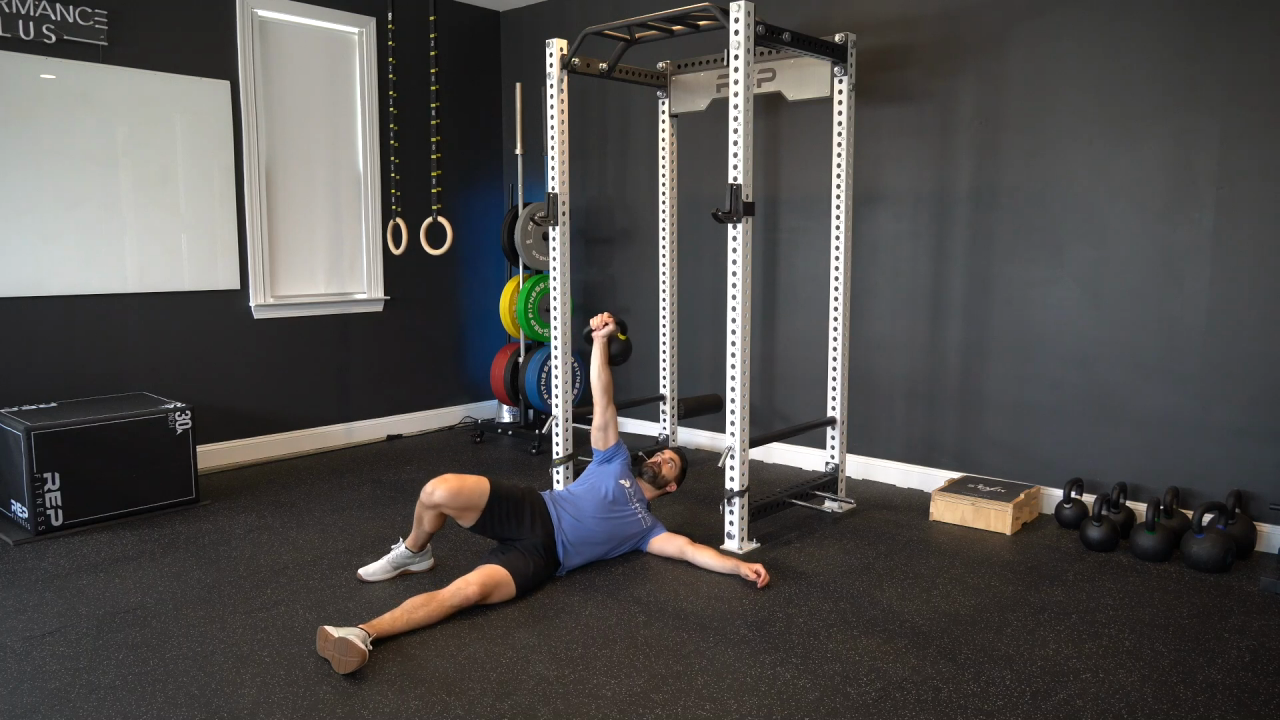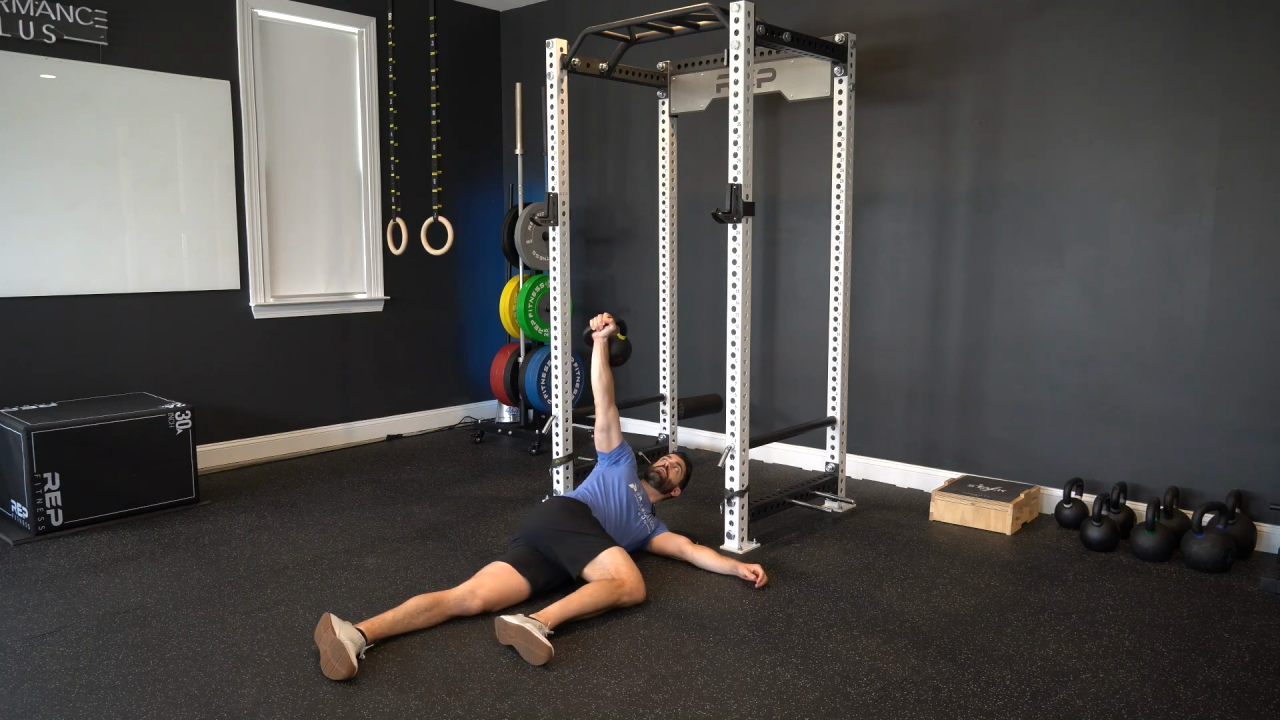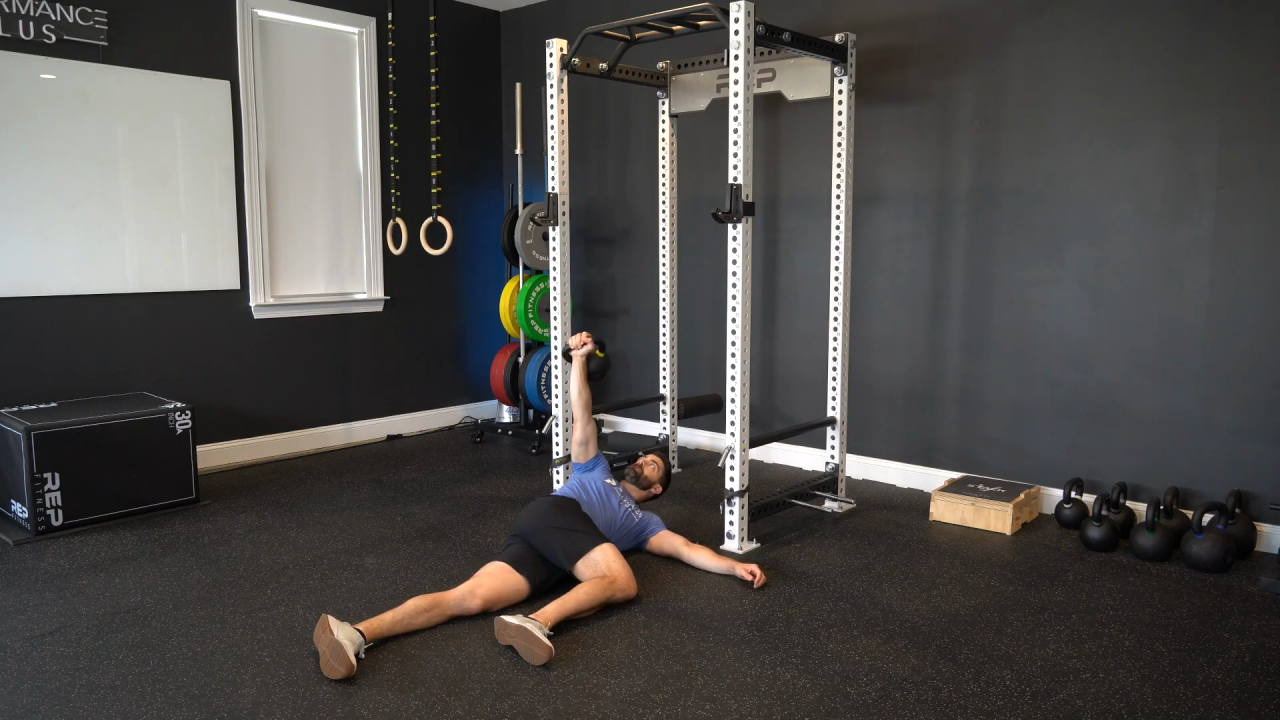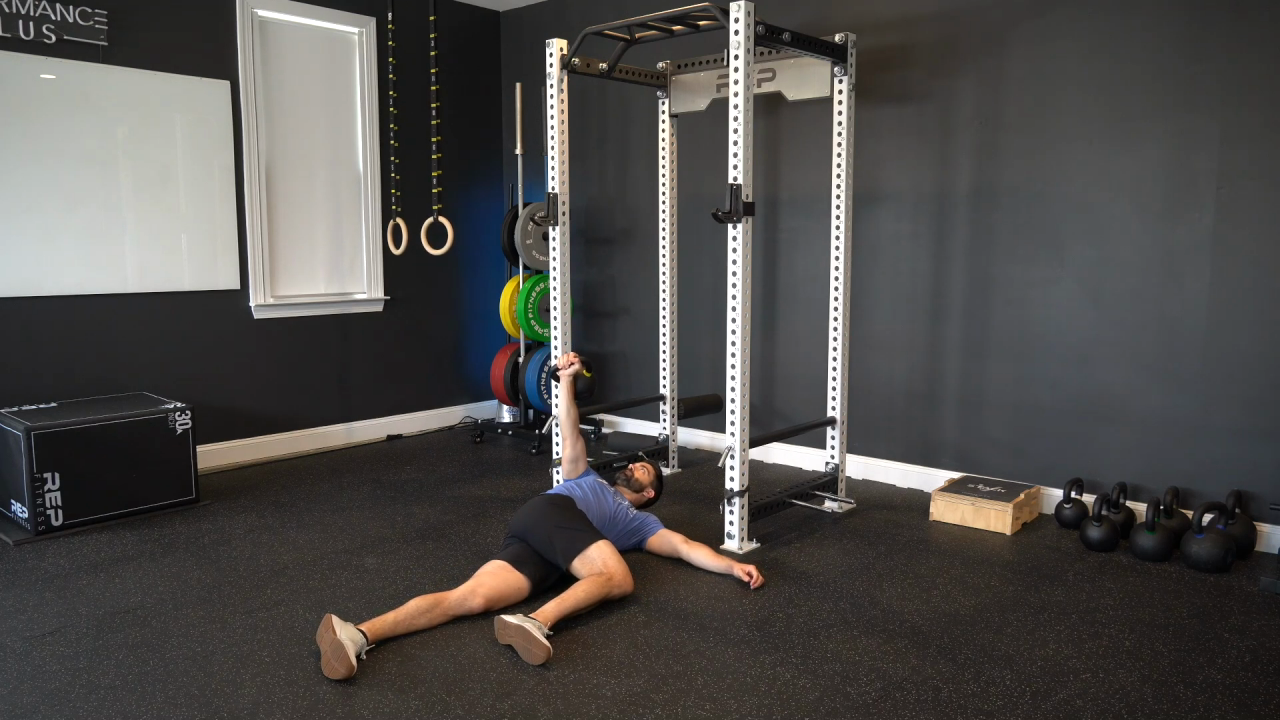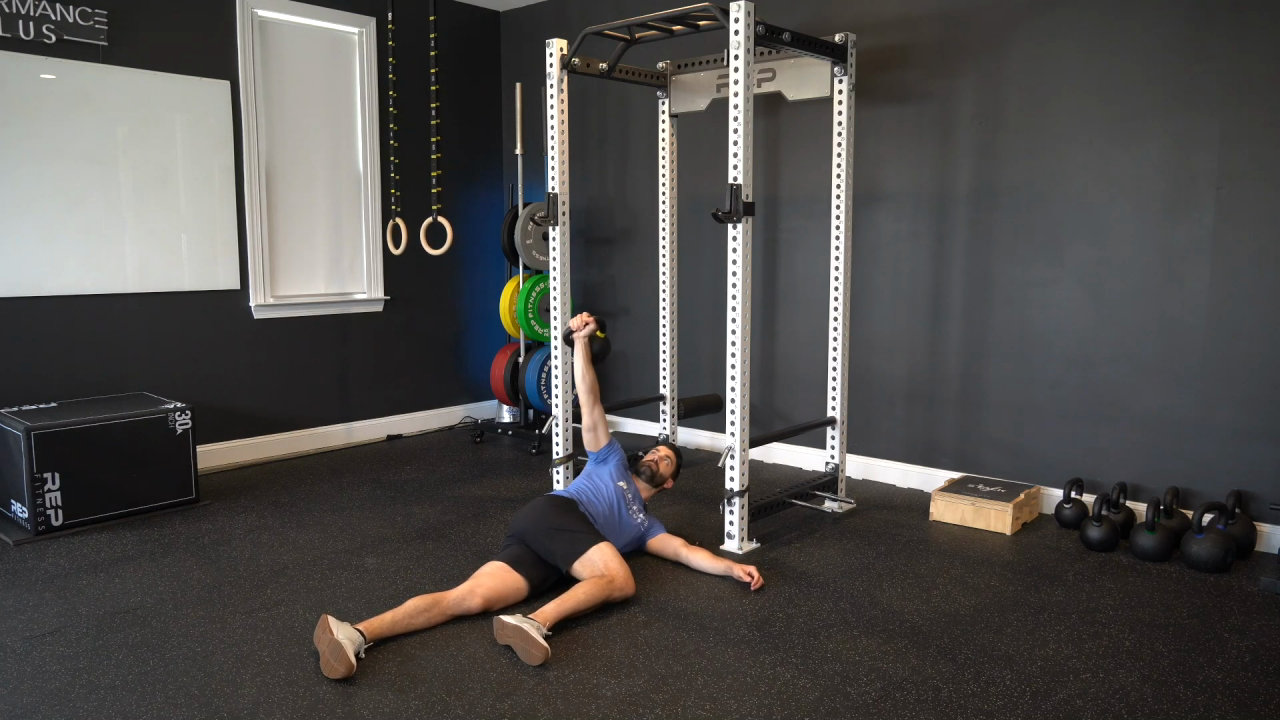
dt=1s
person 1, frame 1
left shoulder: (646, 526)
right shoulder: (617, 462)
left elbow: (689, 549)
right elbow: (603, 405)
left wrist: (741, 565)
right wrist: (600, 340)
left hip: (540, 556)
right hip: (530, 511)
left knee: (468, 591)
right knee: (440, 492)
left ankle: (365, 633)
right ankle: (414, 552)
person 1, frame 2
left shoulder: (650, 526)
right shoulder: (621, 462)
left elbow: (689, 550)
right elbow: (605, 405)
left wrist: (739, 566)
right wrist: (601, 340)
left hip: (554, 560)
right hip: (563, 518)
left knee: (470, 599)
left ankle: (358, 634)
person 1, frame 3
left shoulder: (643, 522)
right shoulder: (596, 470)
left elbow: (685, 549)
right elbow: (582, 420)
left wrist: (736, 566)
right wrist: (580, 359)
left hip: (551, 559)
right hip: (551, 515)
person 1, frame 4
left shoulder: (640, 523)
right shoulder: (585, 478)
left elbow: (684, 547)
right elbow: (571, 436)
left wrist: (734, 565)
right wrist: (567, 379)
left hip: (549, 555)
right hip: (548, 513)
person 1, frame 5
left shoulder: (644, 524)
right shoulder: (611, 460)
left elbow: (684, 551)
right elbow: (590, 408)
left wrist: (733, 566)
right wrist: (582, 341)
left hip: (550, 557)
right hip: (552, 515)
left knee: (469, 599)
left ankle: (357, 634)
